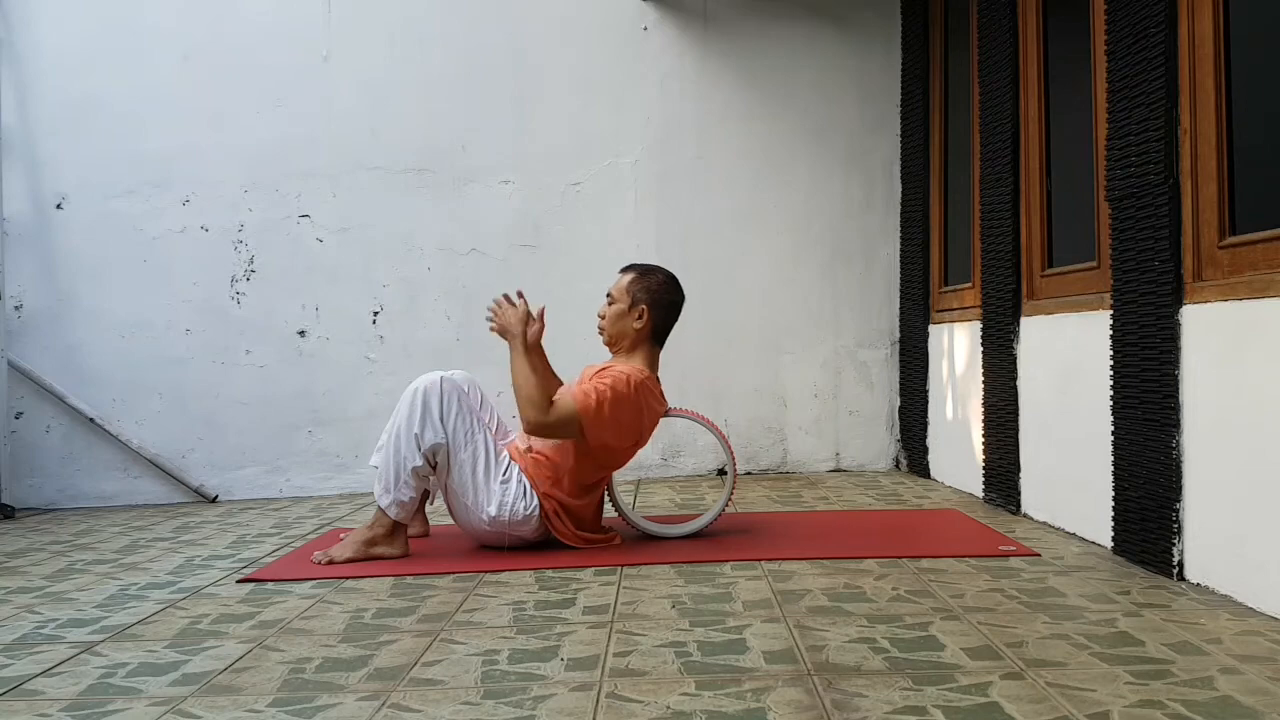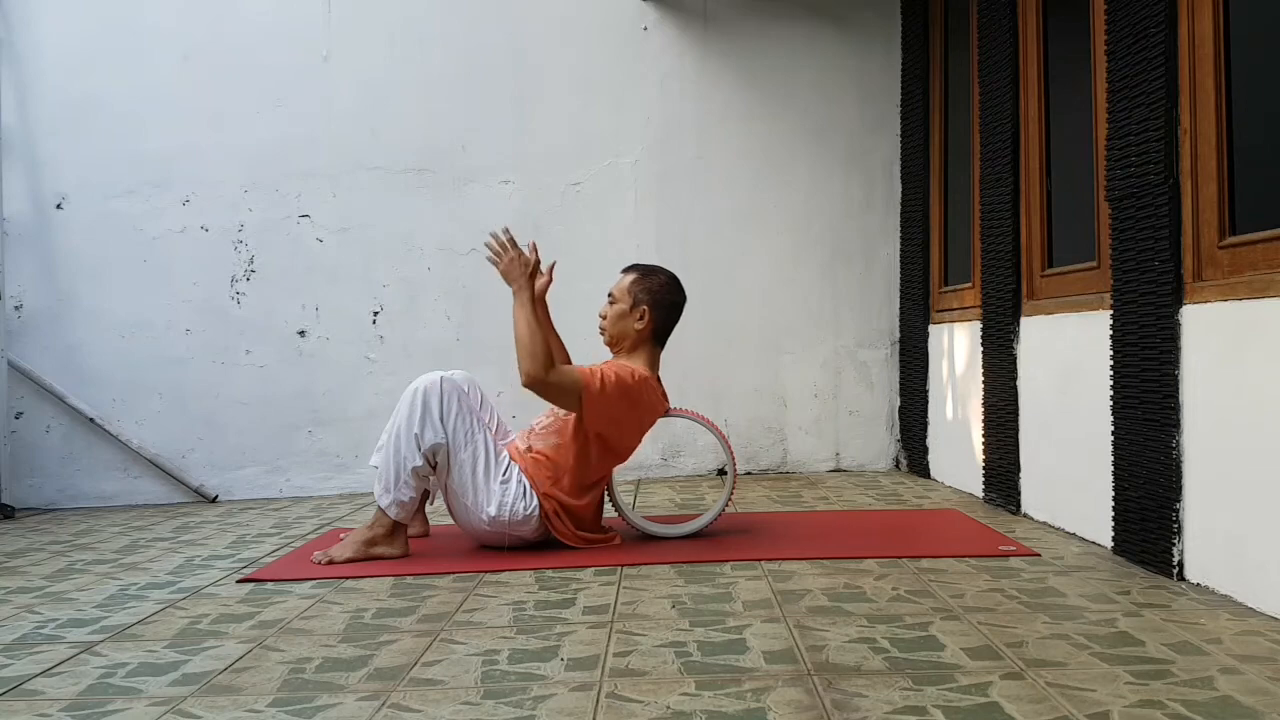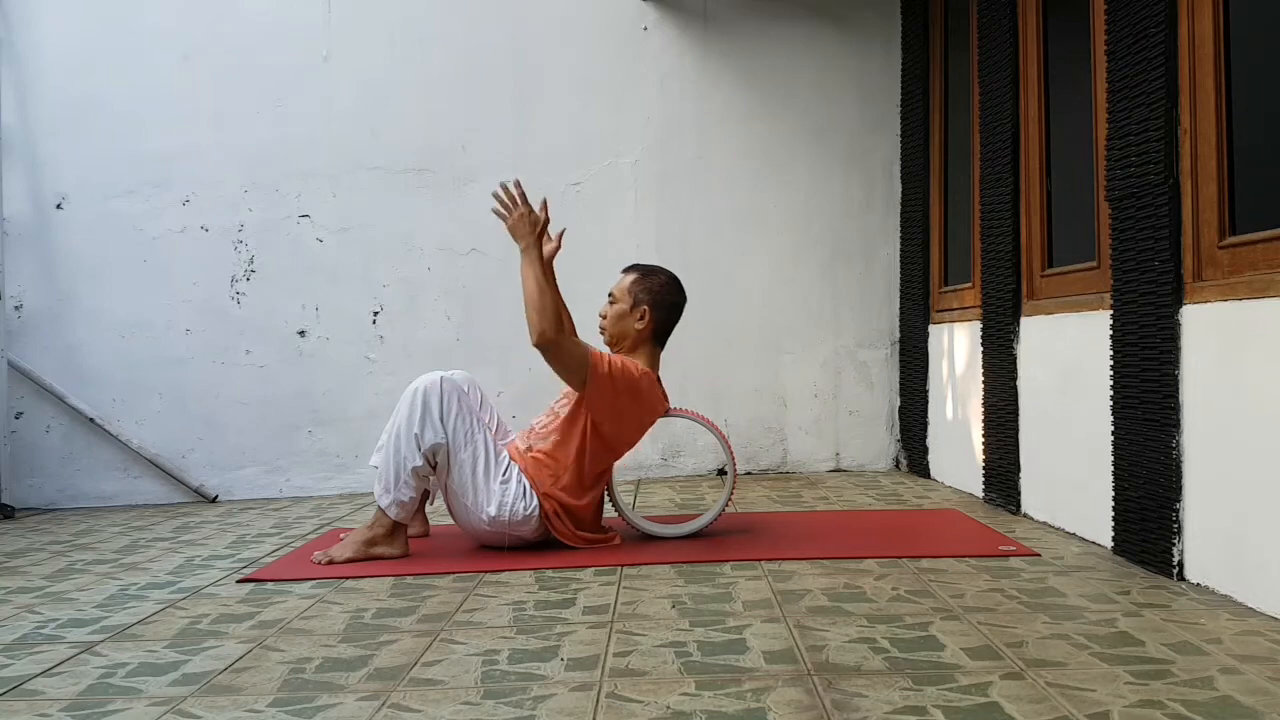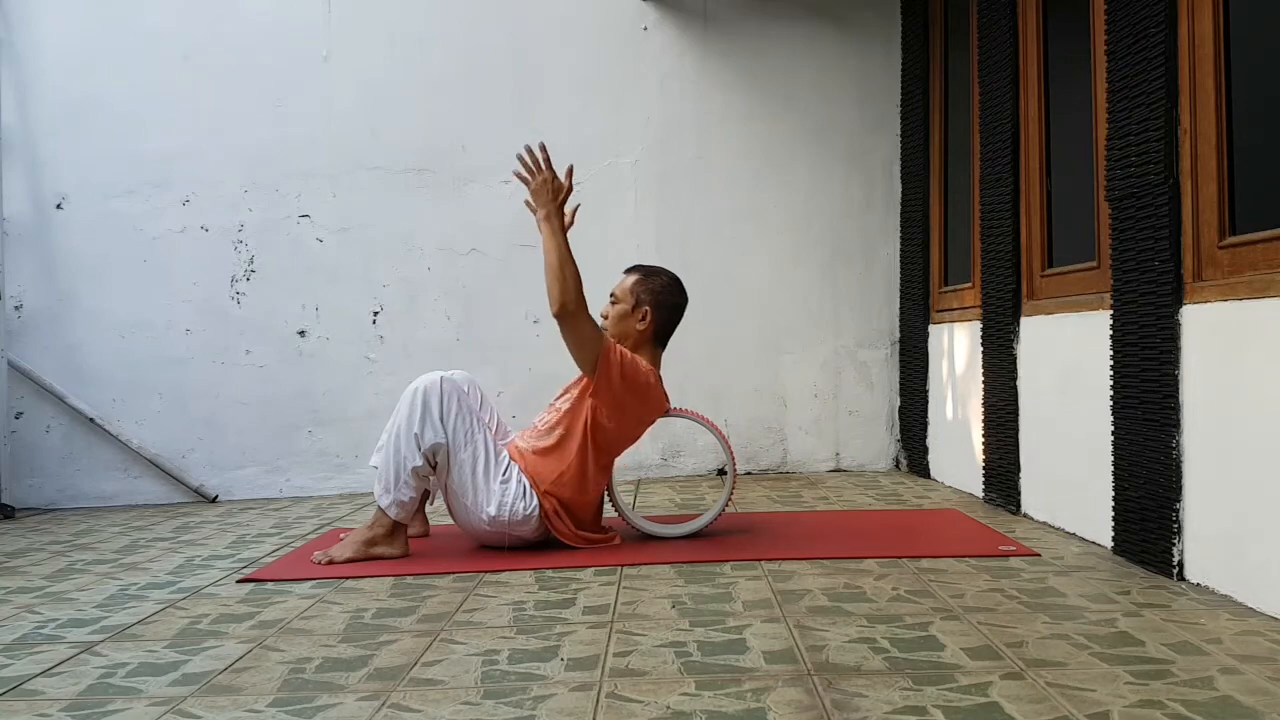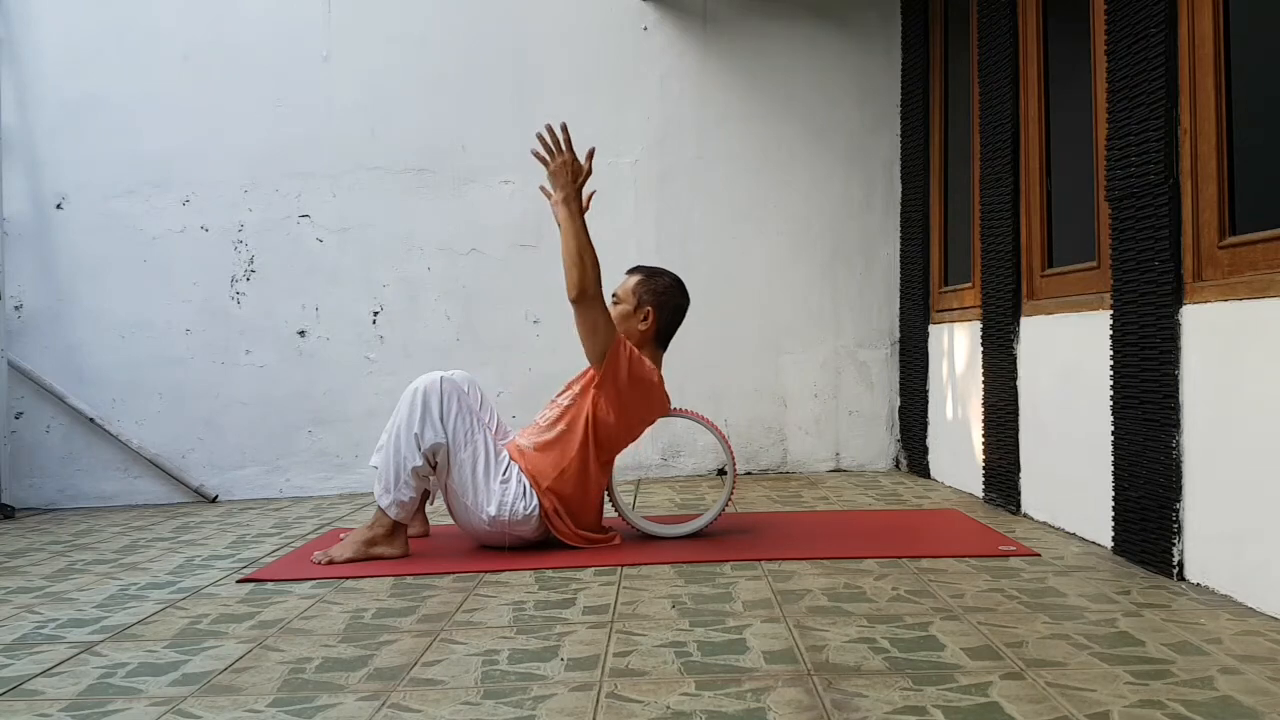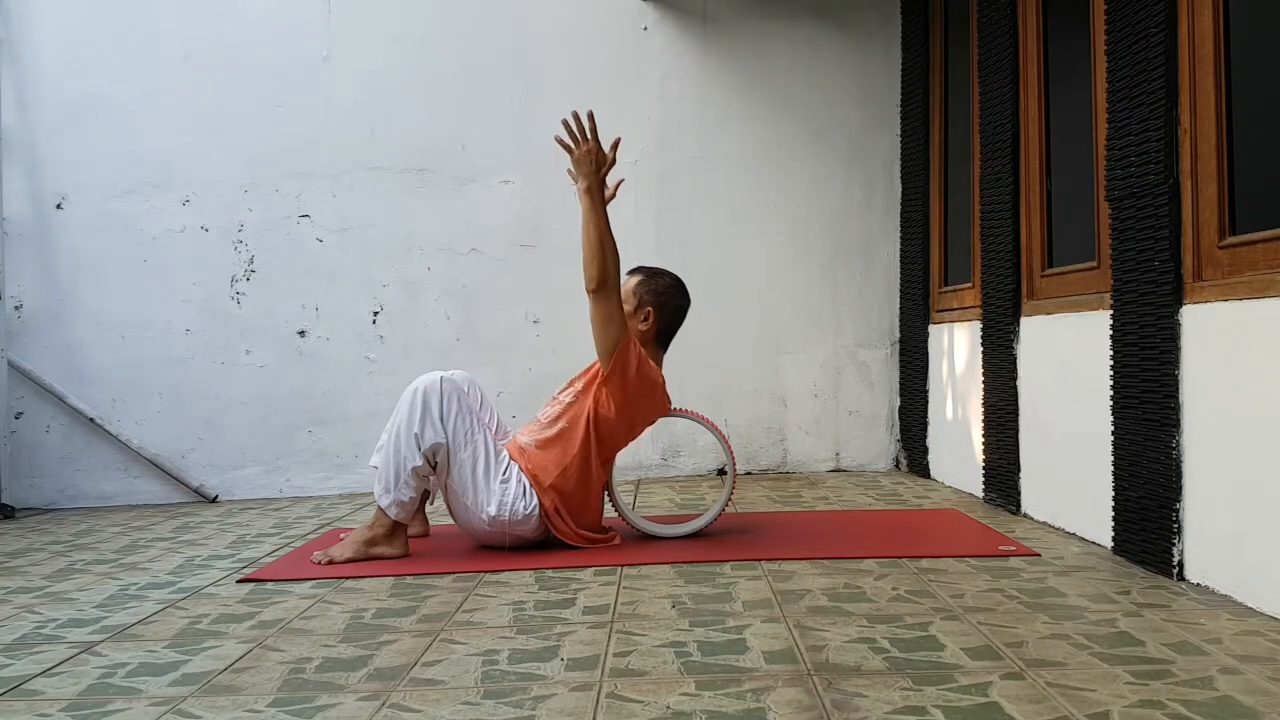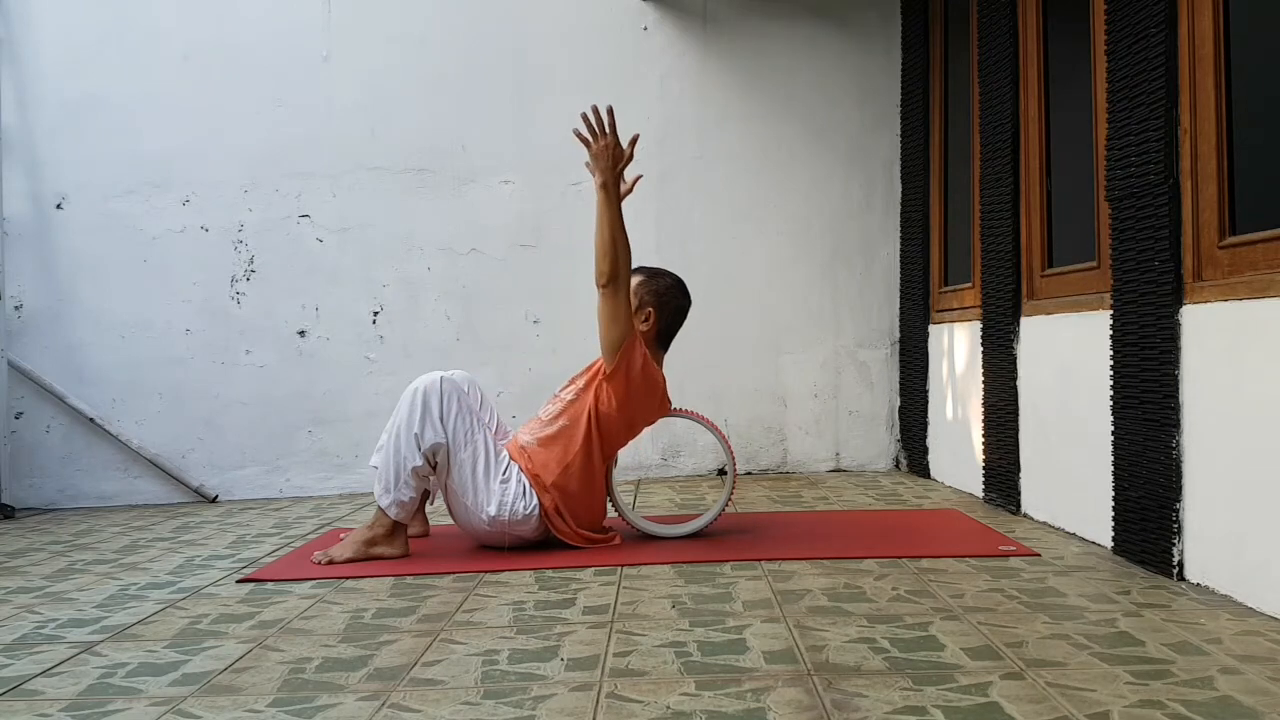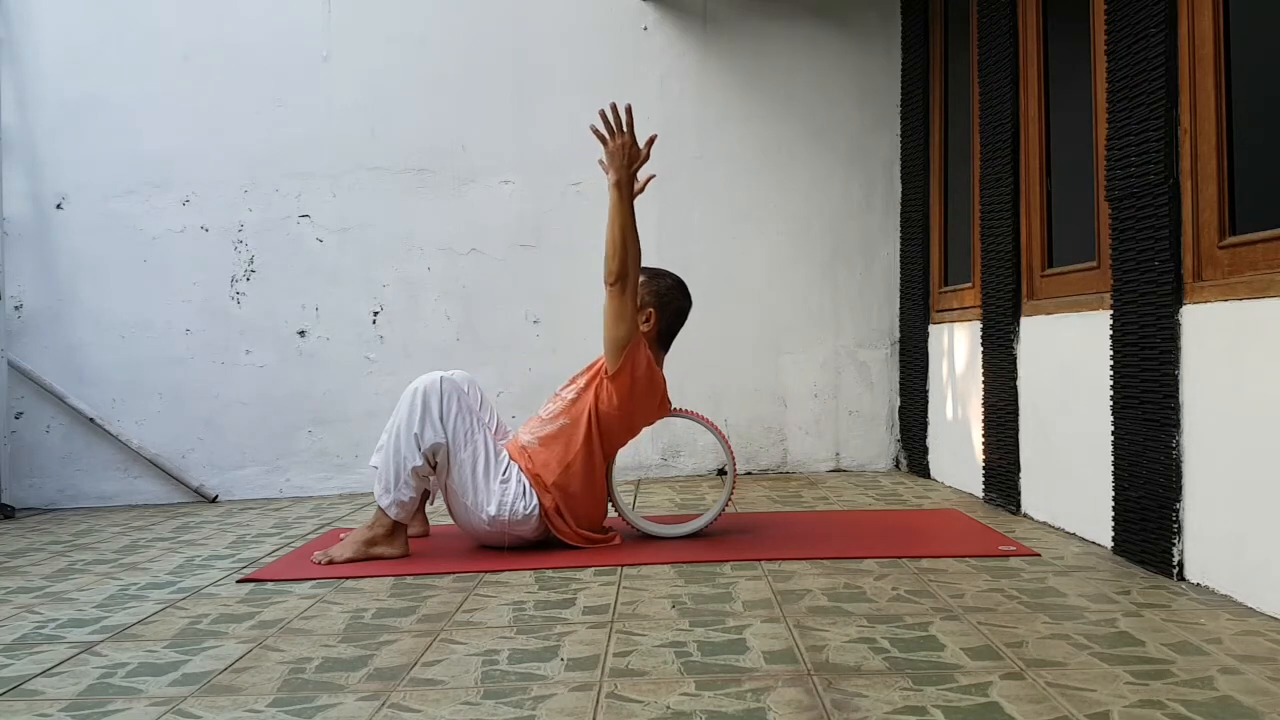
dt=0.2s
person 1, frame 1
left shoulder: (624, 386)
right shoulder: (630, 381)
left elbow: (537, 418)
right elbow: (563, 402)
left wrist: (517, 338)
right wrist: (533, 346)
left hip: (518, 506)
right hip: (519, 479)
left knee: (433, 391)
right knee: (457, 387)
left ankle: (385, 530)
right ankle: (412, 512)
person 1, frame 2
left shoulder: (629, 386)
right shoulder: (634, 380)
left elbow: (536, 375)
right elbow: (561, 371)
left wrist: (521, 288)
right wrist: (537, 300)
left hip: (519, 507)
right hip: (521, 481)
left knee: (434, 392)
right knee: (457, 386)
left ankle: (386, 531)
right ankle: (411, 510)
person 1, frame 3
left shoulder: (630, 382)
right shoulder: (632, 379)
left elbow: (547, 336)
right elbow: (567, 341)
left wrist: (528, 246)
right wrist: (542, 261)
left hip: (518, 507)
right hip: (520, 483)
left knee: (434, 392)
right knee: (457, 388)
left ankle: (386, 531)
right ankle: (411, 511)
person 1, frame 4
left shoulder: (632, 379)
right shoulder: (632, 378)
left elbow: (566, 308)
right elbow: (574, 314)
left wrist: (551, 217)
right wrist: (552, 231)
left hip: (516, 508)
right hip: (520, 485)
left knee: (434, 393)
right knee: (456, 388)
left ankle: (386, 531)
right ankle: (410, 512)
person 1, frame 5
left shoulder: (634, 378)
right shoulder: (633, 379)
left elbow: (583, 295)
right elbow: (588, 299)
left wrist: (569, 201)
right wrist: (567, 216)
left hip: (514, 509)
right hip: (518, 484)
left knee: (434, 393)
right knee: (456, 389)
left ankle: (385, 531)
right ankle: (409, 512)
person 1, frame 6
left shoulder: (635, 376)
right shoulder: (634, 377)
left elbow: (599, 287)
right elbow: (605, 291)
left wrist: (591, 192)
right wrist: (591, 200)
left hip: (515, 507)
right hip: (518, 483)
left knee: (434, 392)
right knee: (456, 386)
left ankle: (385, 531)
right ankle: (410, 510)
person 1, frame 7
left shoulder: (636, 376)
right shoulder: (635, 379)
left elbow: (610, 282)
right elbow: (616, 286)
left wrist: (607, 187)
right wrist: (610, 195)
left hip: (515, 507)
right hip: (518, 483)
left knee: (435, 392)
right knee: (456, 386)
left ankle: (386, 530)
right ankle: (411, 510)
person 1, frame 8
left shoulder: (636, 374)
right shoulder: (635, 379)
left elbow: (618, 282)
right elbow: (626, 284)
left wrist: (621, 186)
right wrist: (623, 191)
left hip: (514, 507)
right hip: (518, 483)
left knee: (435, 391)
right knee: (457, 386)
left ankle: (386, 530)
right ankle: (411, 511)
